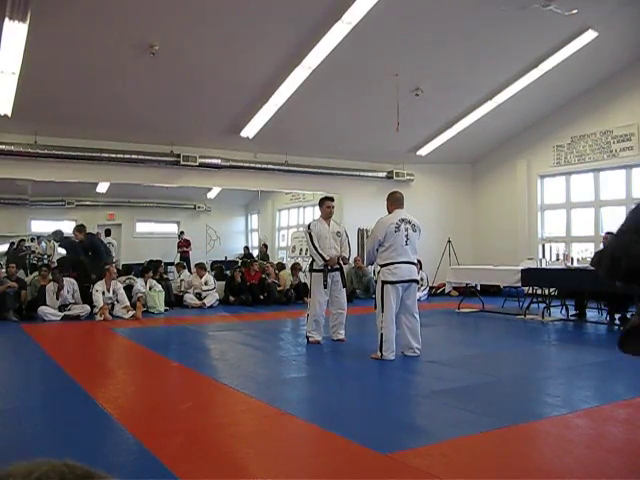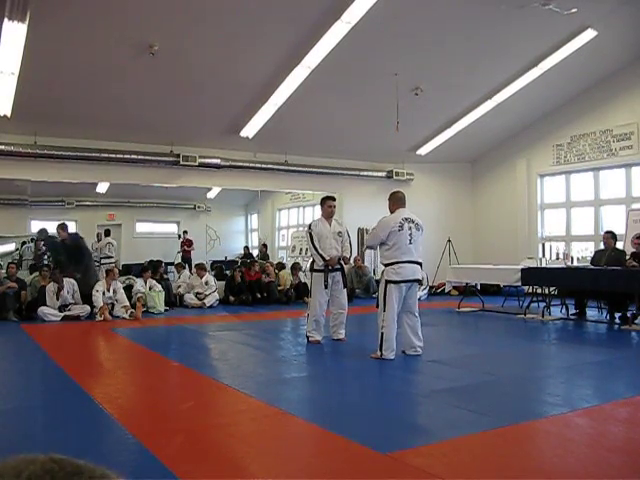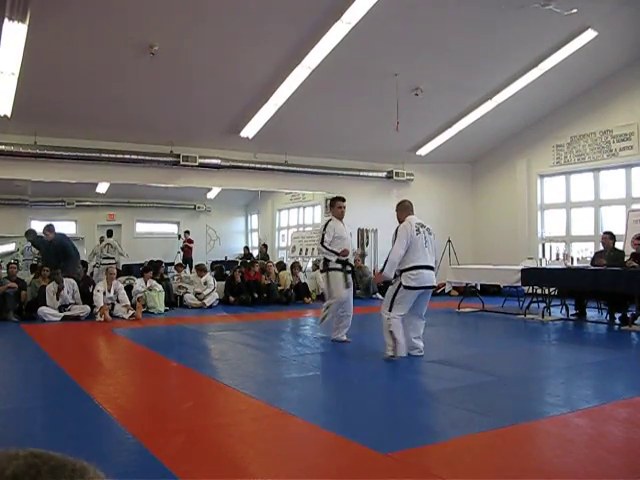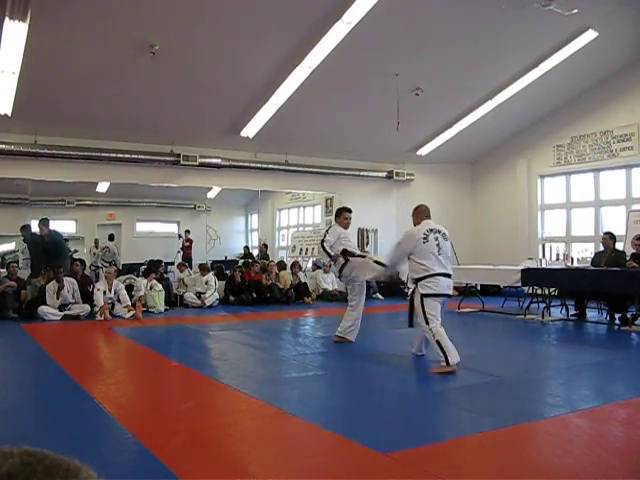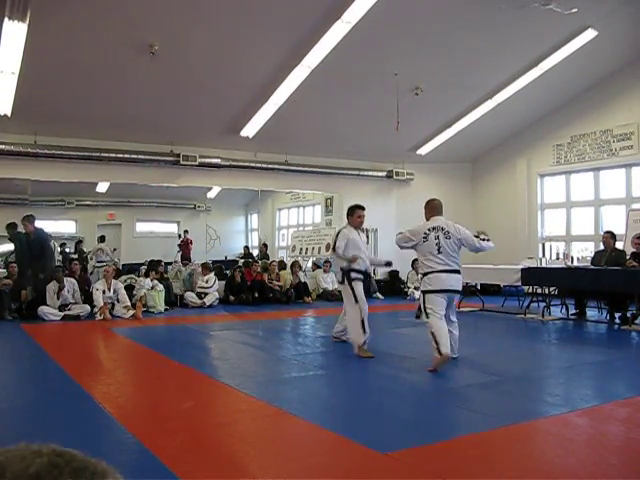
dt=0.4s
person 1, frame 1
left shoulder: (385, 222)
right shoulder: (415, 223)
left elbow: (371, 247)
left wrist: (371, 261)
left hip: (391, 272)
right hip: (411, 271)
left knee: (387, 313)
right knee: (410, 312)
left ankle: (386, 352)
right ankle: (412, 348)
person 1, frame 2
left shoulder: (388, 221)
right shoulder: (418, 222)
left elbow: (370, 242)
left hip: (396, 272)
right hip: (415, 270)
left knee: (388, 313)
right knee: (410, 312)
left ankle: (386, 351)
right ankle: (414, 348)
person 1, frame 3
left shoulder: (404, 227)
right shoulder: (426, 228)
left elbow: (397, 252)
right elbow: (432, 254)
left wrist: (385, 273)
left hip: (411, 277)
right hip: (429, 277)
left knee: (391, 312)
right knee: (416, 315)
left ankle: (396, 350)
right ankle: (415, 348)
person 1, frame 4
left shoulder: (413, 234)
right shoulder: (444, 232)
left elbow: (397, 258)
left wrist: (388, 268)
left hip: (427, 285)
right hip: (445, 282)
left knee: (431, 324)
right knee: (427, 318)
left ankle: (449, 361)
right ankle: (419, 349)
person 1, frame 5
left shoulder: (419, 231)
right shoulder: (456, 228)
left elbow: (400, 241)
right elbow: (477, 245)
left wrist: (402, 234)
right wrist: (484, 238)
left hip: (433, 281)
right hip: (454, 280)
left knee: (435, 319)
right knee: (450, 318)
left ankle: (443, 353)
right ankle: (451, 351)
person 2, frame 1
left shoulder: (339, 227)
right shoulder: (313, 226)
left elbow: (345, 244)
right elbow: (313, 247)
left wrist: (345, 256)
right wrist: (327, 260)
left hip: (337, 269)
right hip: (320, 269)
left knee: (340, 304)
right knee: (317, 305)
left ankle: (338, 333)
right ankle: (314, 334)
person 2, frame 2
left shoulder: (340, 226)
right shoulder: (314, 226)
left elbow: (347, 243)
right elbow: (314, 247)
left wrist: (346, 256)
right wrist: (327, 260)
left hip: (338, 269)
right hip: (321, 269)
left knee: (340, 304)
right knee: (318, 304)
left ankle: (338, 333)
right ankle: (314, 334)
person 2, frame 3
left shoulder: (344, 226)
right shoulder: (330, 225)
right elbow: (322, 247)
right wrist: (338, 254)
left hip: (345, 268)
right hip: (332, 267)
left knee: (347, 306)
right knee: (340, 298)
left ankle: (339, 334)
right ankle: (325, 316)
person 2, frame 4
left shoulder: (346, 233)
right shoulder: (334, 230)
right elbow: (324, 245)
right wrist: (331, 257)
left hip: (353, 272)
right hip: (349, 264)
left knee: (356, 305)
left ankle: (342, 334)
person 2, frame 5
left shoulder: (361, 235)
right shoulder: (344, 233)
left elbow: (365, 257)
right elbow: (335, 252)
left wrist: (383, 263)
right wrist: (348, 259)
left hip: (359, 276)
right hip: (350, 277)
left knee: (351, 309)
right knee: (360, 307)
left ankle: (339, 334)
right ankle: (359, 345)
